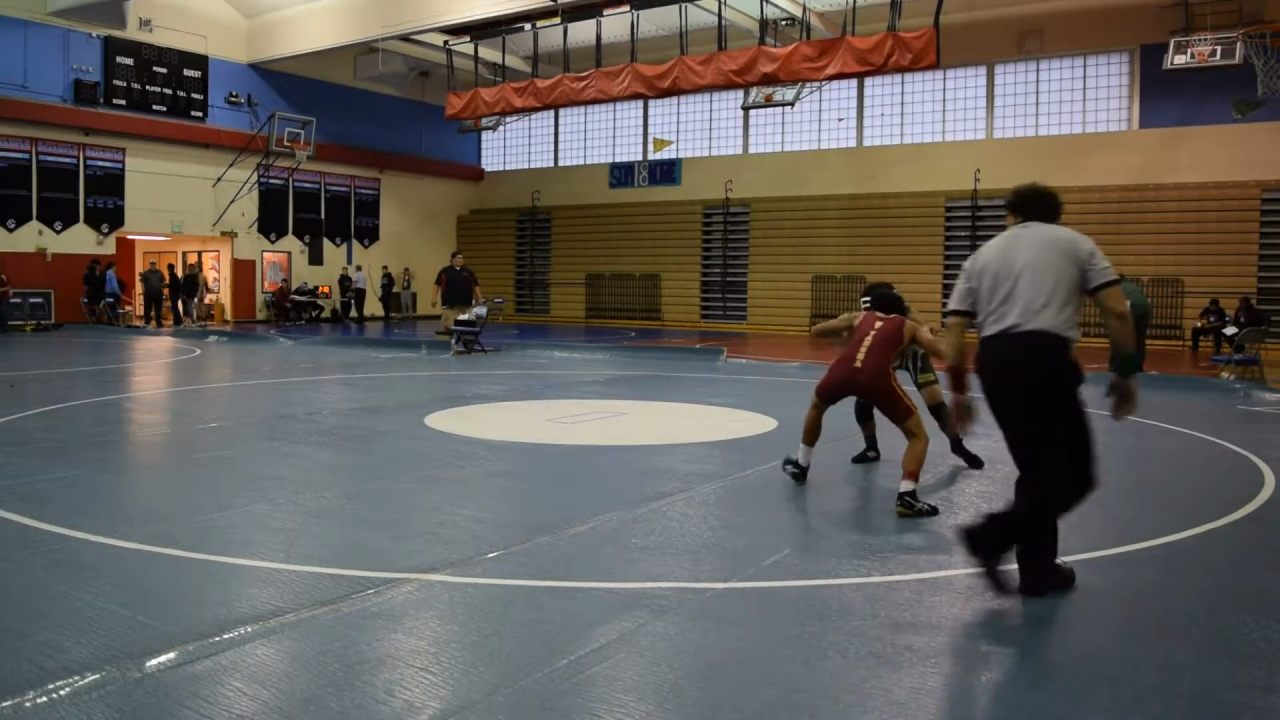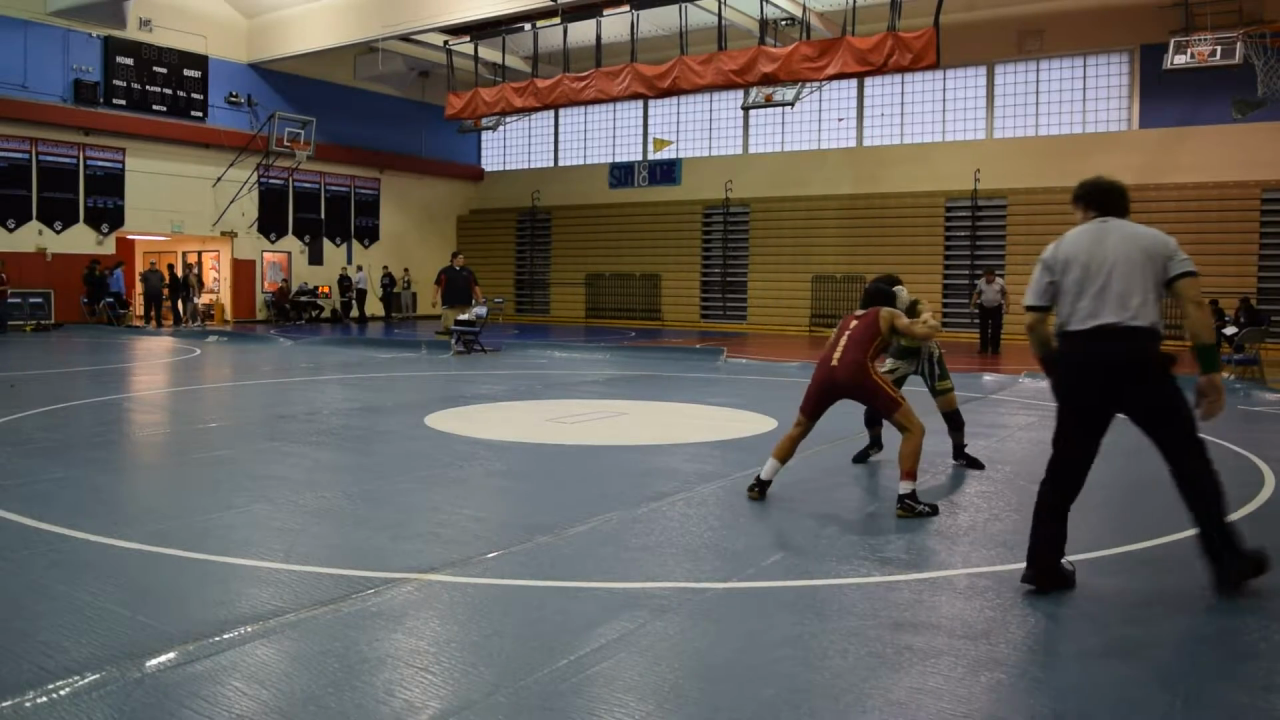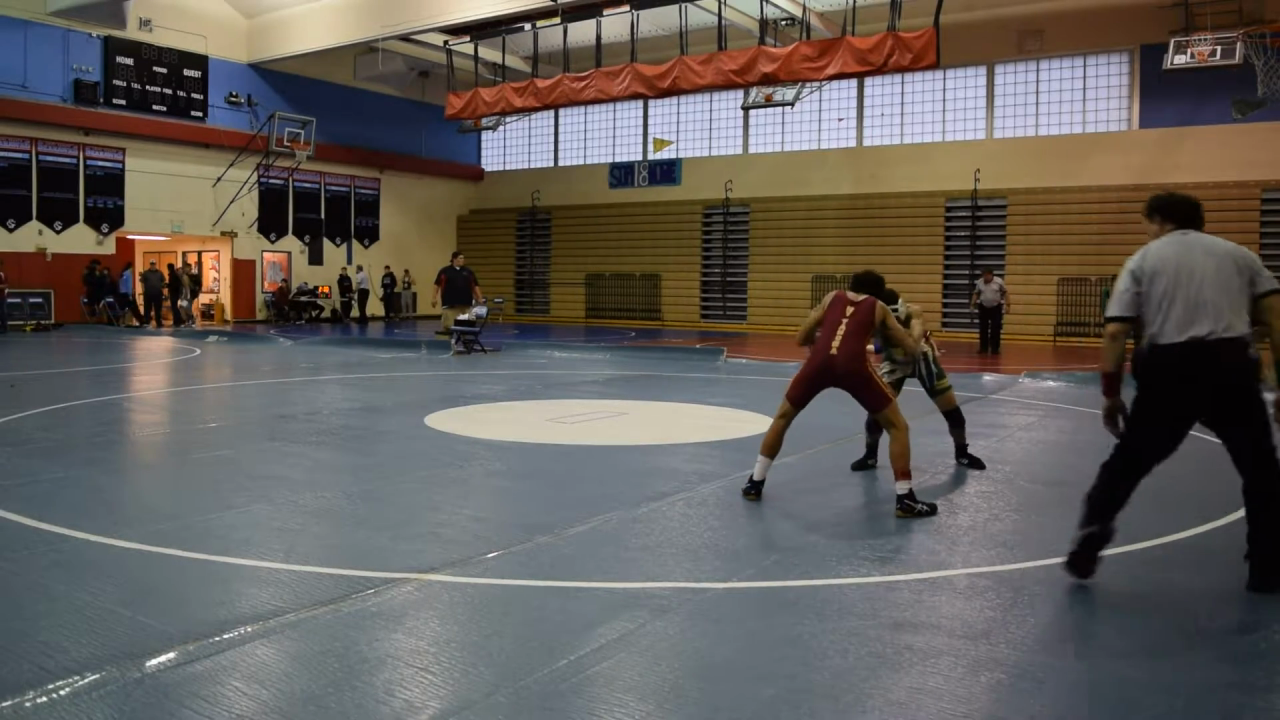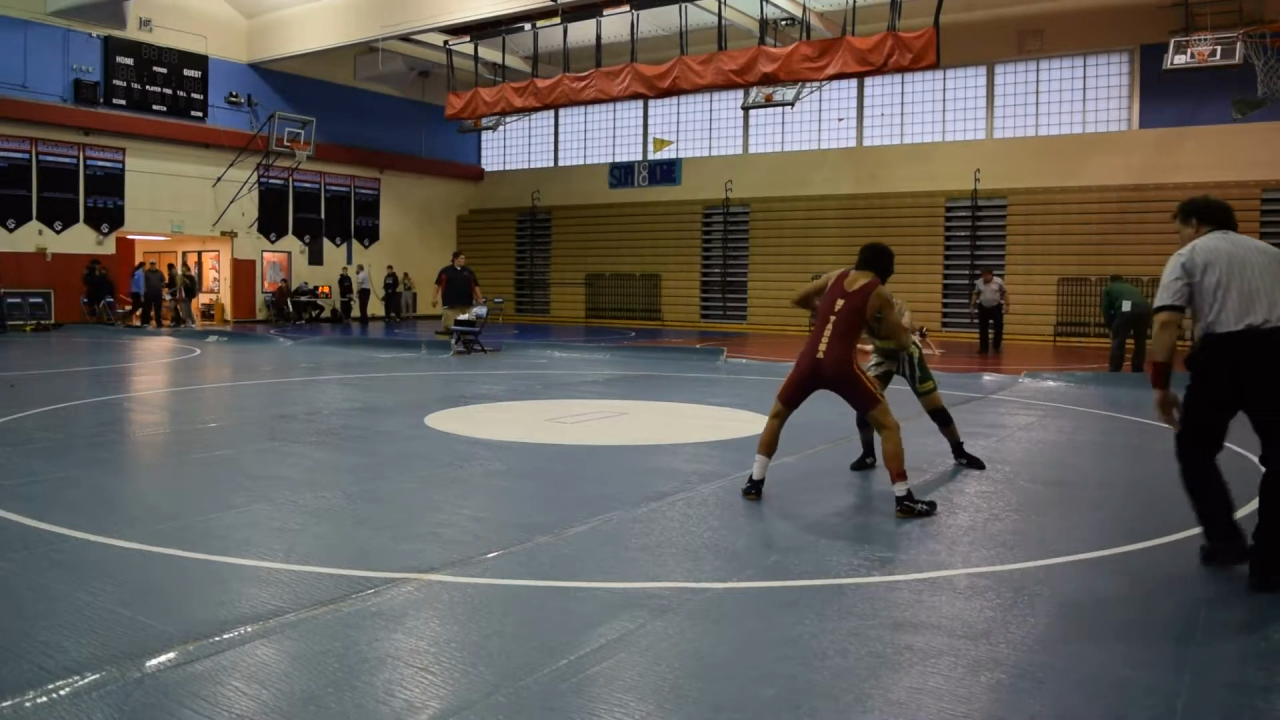
dt=0.2s
person 1, frame 1
left shoulder: (984, 254)
right shoulder: (1076, 244)
left elbow: (955, 326)
right elbow: (1117, 311)
left wrist: (957, 390)
right wrist: (1126, 373)
left hip: (996, 362)
right hip: (1044, 360)
left knee: (1037, 468)
right knee: (1074, 476)
left ankle: (1038, 569)
right ankle: (988, 535)
person 1, frame 2
left shoulder: (1059, 248)
right shoulder: (1156, 241)
left elbow: (1034, 322)
right elbow: (1193, 301)
left wrist: (1056, 372)
right wrist: (1209, 371)
left hip: (1086, 361)
right hip: (1137, 357)
left knee: (1066, 467)
right knee: (1189, 459)
left ankle: (1044, 565)
right ankle: (1227, 561)
person 1, frame 3
left shoulder: (1143, 261)
right shoulder: (1239, 255)
left elbow: (1115, 333)
left wrist: (1110, 394)
left hip: (1168, 371)
right hip: (1231, 368)
left knee: (1126, 465)
left ankle: (1091, 536)
person 1, frame 4
left shoulder: (1186, 257)
left elbow: (1167, 322)
left wrist: (1161, 386)
left hip: (1221, 360)
left knee: (1194, 452)
left ankle: (1226, 539)
person 2, frame 1
left shoulder: (861, 317)
right shoulder: (909, 326)
left elbow: (816, 331)
right elbow: (942, 353)
left wrist: (845, 325)
left hip: (842, 371)
right hip: (877, 375)
left knee: (816, 408)
right knee: (918, 436)
left ankle: (800, 466)
right ankle: (906, 497)
person 2, frame 2
left shoulder: (847, 318)
right shoulder: (888, 315)
right elbow: (927, 333)
right wrist: (928, 319)
left hip: (825, 373)
right hip: (858, 373)
left knee: (800, 428)
right knee: (914, 429)
left ankle: (762, 482)
right ankle: (906, 499)
person 2, frame 3
left shoulder: (833, 298)
right shoulder: (879, 307)
left elbow: (802, 338)
right elbow: (911, 348)
left hip: (819, 362)
right hip: (854, 365)
left knee: (782, 419)
right knee: (898, 427)
left ankle: (755, 483)
right ankle: (905, 499)
person 2, frame 4
left shoulder: (836, 276)
right shoulder: (880, 294)
left elbow: (796, 300)
right elbow: (901, 342)
left hip: (809, 361)
right hip: (842, 365)
left knee: (776, 417)
right knee: (889, 428)
left ankle: (755, 483)
right ankle: (904, 500)
person 3, frame 1
left shoulder: (909, 317)
left hip: (913, 353)
left knee: (937, 407)
right knee: (862, 403)
left ankle: (958, 446)
right ankle: (871, 449)
person 3, frame 2
left shoulder: (919, 308)
left hip: (927, 356)
right hip: (900, 357)
left knee: (951, 413)
right knee: (874, 406)
left ankle: (960, 453)
right ankle: (874, 444)
person 3, frame 3
left shoulder: (913, 313)
left elbow: (918, 335)
left hip: (922, 358)
right hip: (894, 361)
left knee: (952, 412)
left ankle: (962, 453)
right ankle: (870, 455)
person 3, frame 4
left shoulder: (899, 308)
left hip: (909, 355)
right hip: (881, 357)
left knee: (938, 413)
left ankle: (959, 452)
right ankle: (868, 455)
